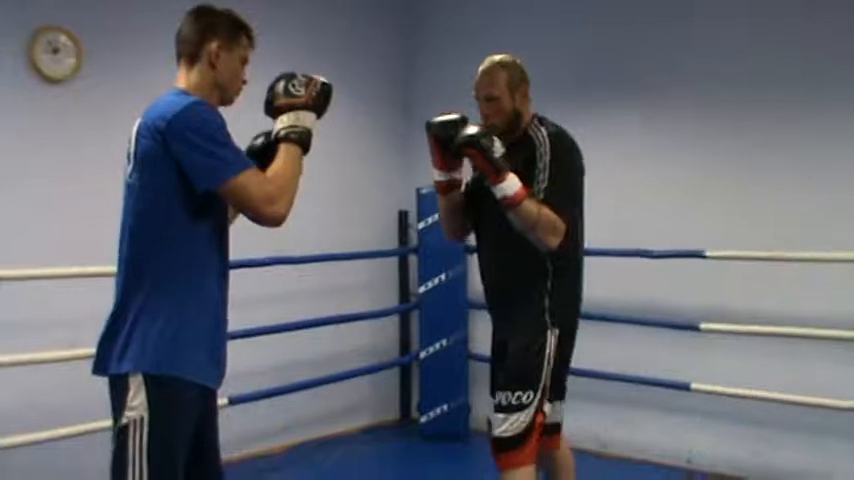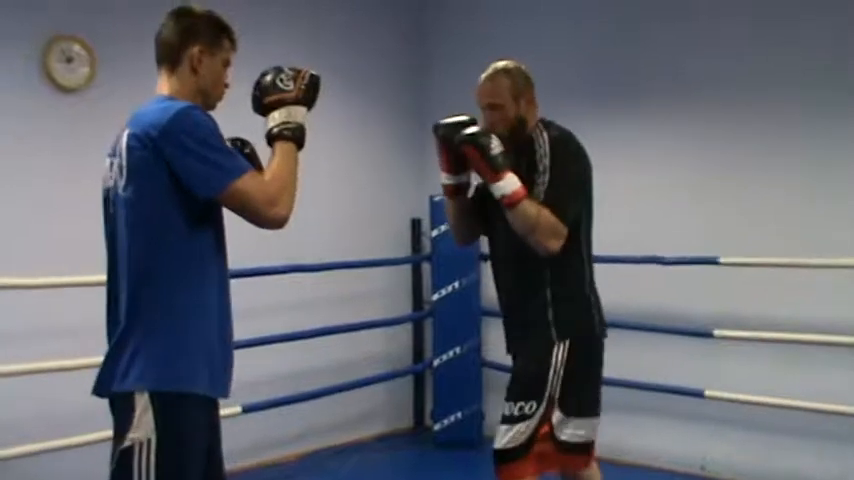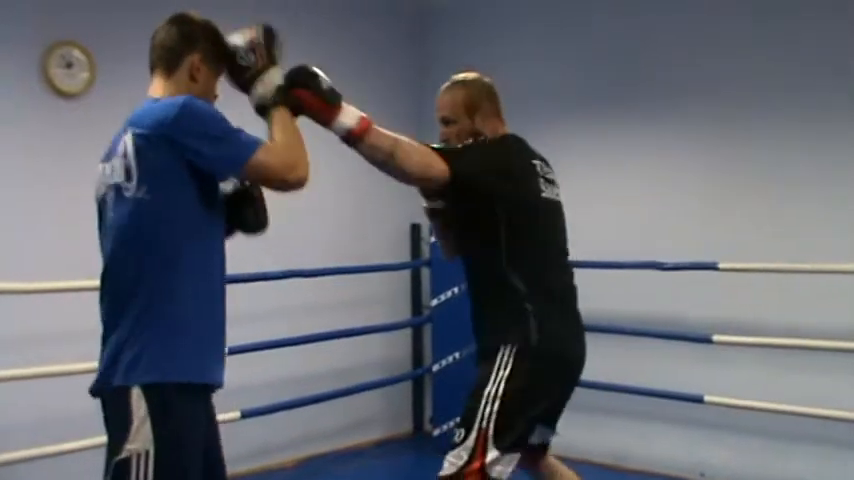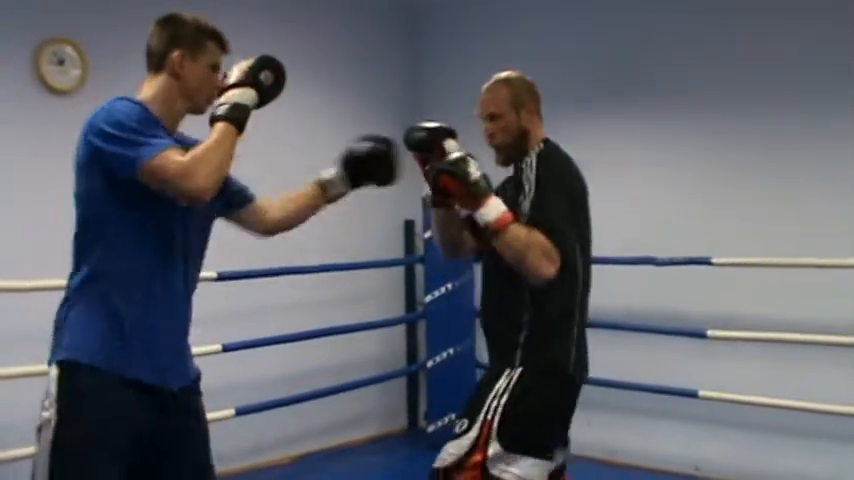
dt=0.5s
person 1, frame 1
left shoulder: (168, 117)
right shoulder: (188, 115)
right elbow: (269, 206)
left wrist: (254, 168)
right wrist: (295, 129)
left hip: (183, 351)
right hip: (156, 354)
person 1, frame 2
left shoulder: (138, 129)
right shoulder: (178, 121)
right elbow: (272, 207)
left wrist: (230, 172)
right wrist: (287, 125)
left hip: (178, 366)
right hip: (160, 370)
person 1, frame 3
left shoulder: (126, 139)
right shoulder: (183, 116)
right elbow: (291, 172)
left wrist: (220, 219)
right wrist: (271, 88)
left hip: (168, 364)
right hip: (153, 369)
person 1, frame 4
left shoulder: (189, 149)
right shoulder: (117, 121)
left elbow: (266, 219)
right elbow: (193, 183)
left wrist: (340, 178)
right wrist: (234, 108)
left hip: (168, 368)
right hip: (98, 363)
person 2, frame 1
left shoulder: (554, 146)
right shoulder: (493, 145)
left elbow: (551, 234)
right elbow: (456, 229)
left wrist: (501, 175)
right wrist: (446, 169)
left hip: (544, 313)
right hip: (508, 312)
left knee: (515, 439)
right knee: (543, 428)
person 2, frame 2
left shoulder: (557, 149)
right shoulder: (509, 152)
left elbow: (550, 238)
right elbow: (463, 234)
left wrist: (498, 175)
right wrist: (454, 172)
left hip: (560, 327)
right hip: (536, 328)
person 2, frame 3
left shoulder: (500, 158)
right shoulder: (525, 164)
left elbow: (422, 168)
right elbow: (459, 248)
left wrist: (336, 112)
right wrist: (439, 200)
left hip: (532, 343)
right hip: (555, 340)
person 2, frame 4
left shoulder: (550, 170)
right shoulder: (520, 175)
left elbow: (542, 265)
right elbow: (456, 248)
left wrist: (482, 198)
right wrist: (441, 180)
left hip: (536, 358)
right hip: (537, 356)
